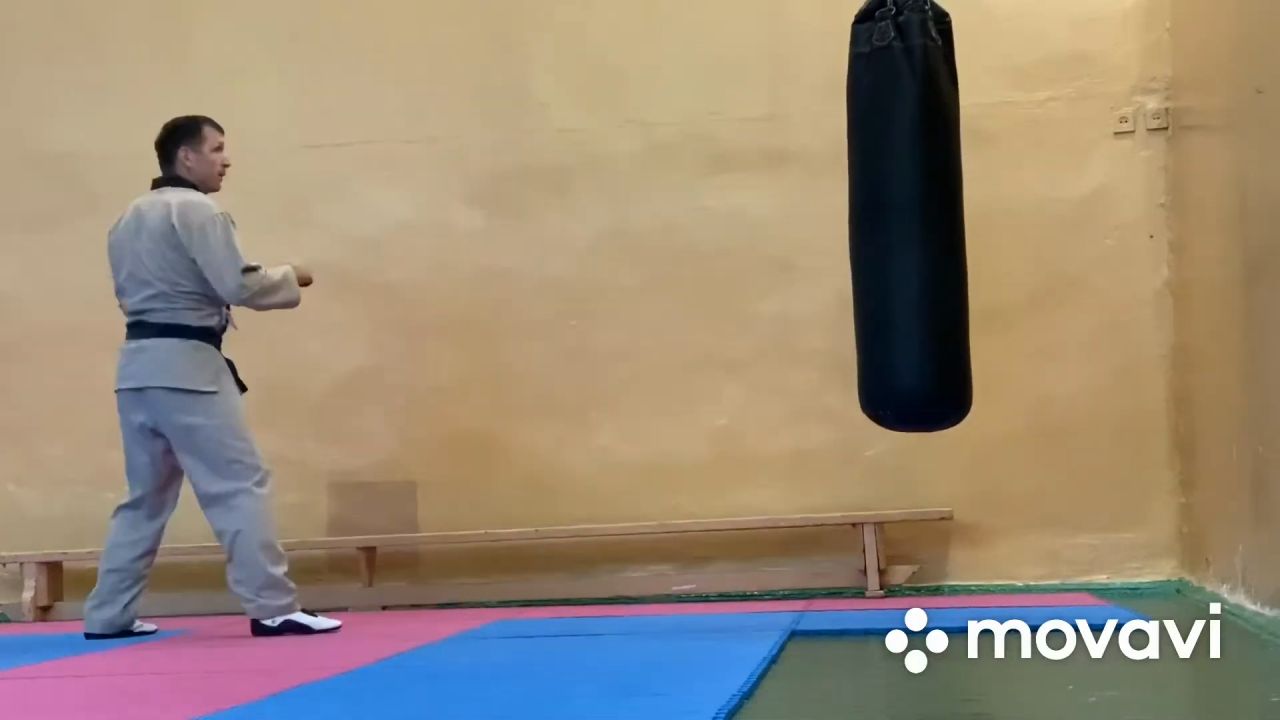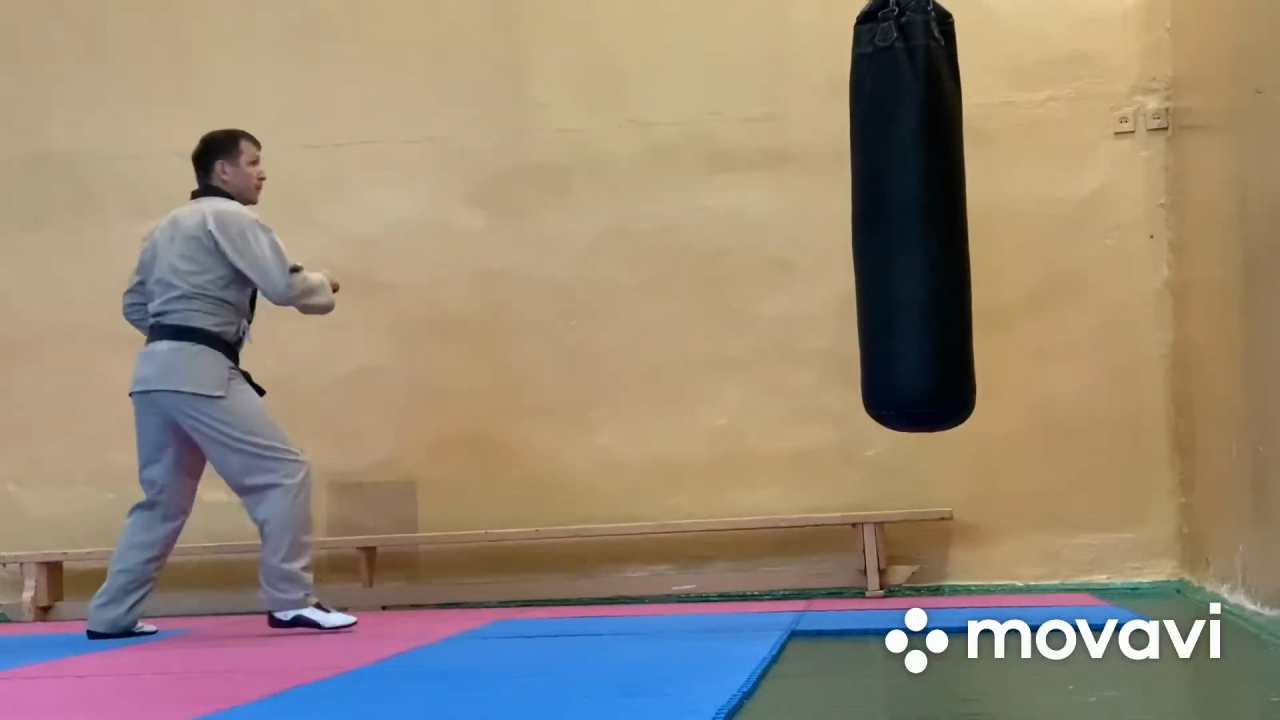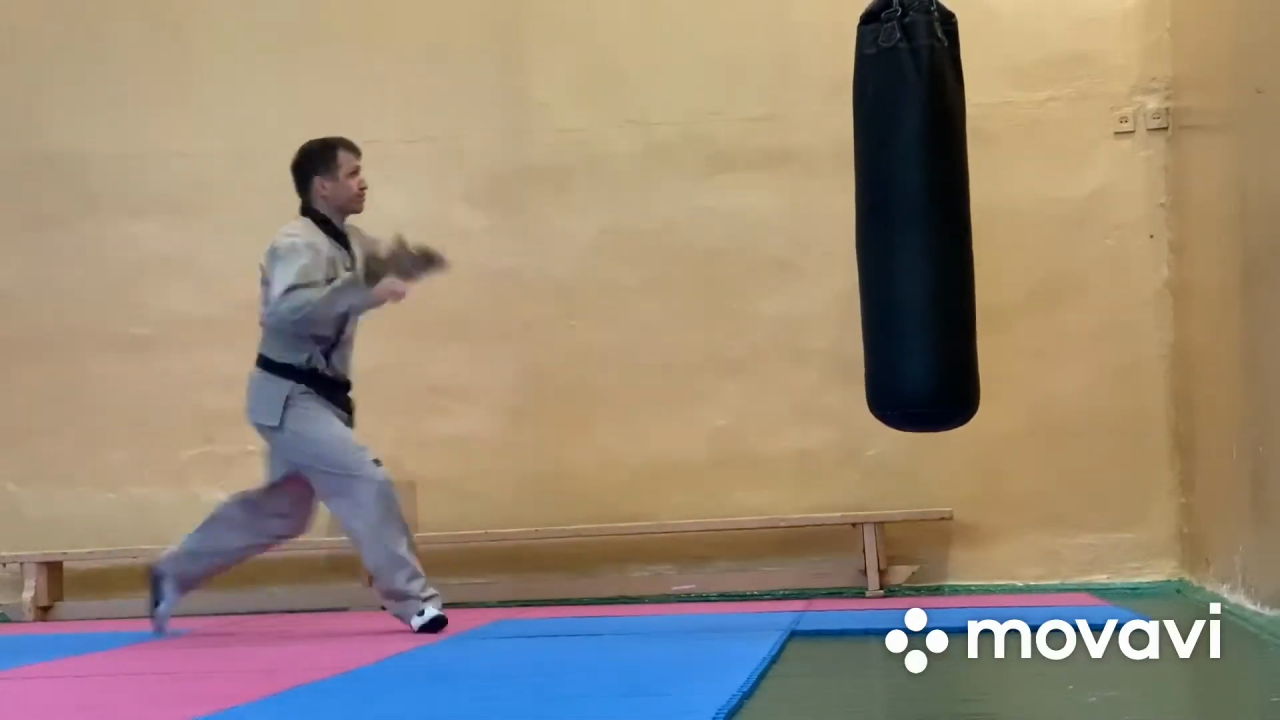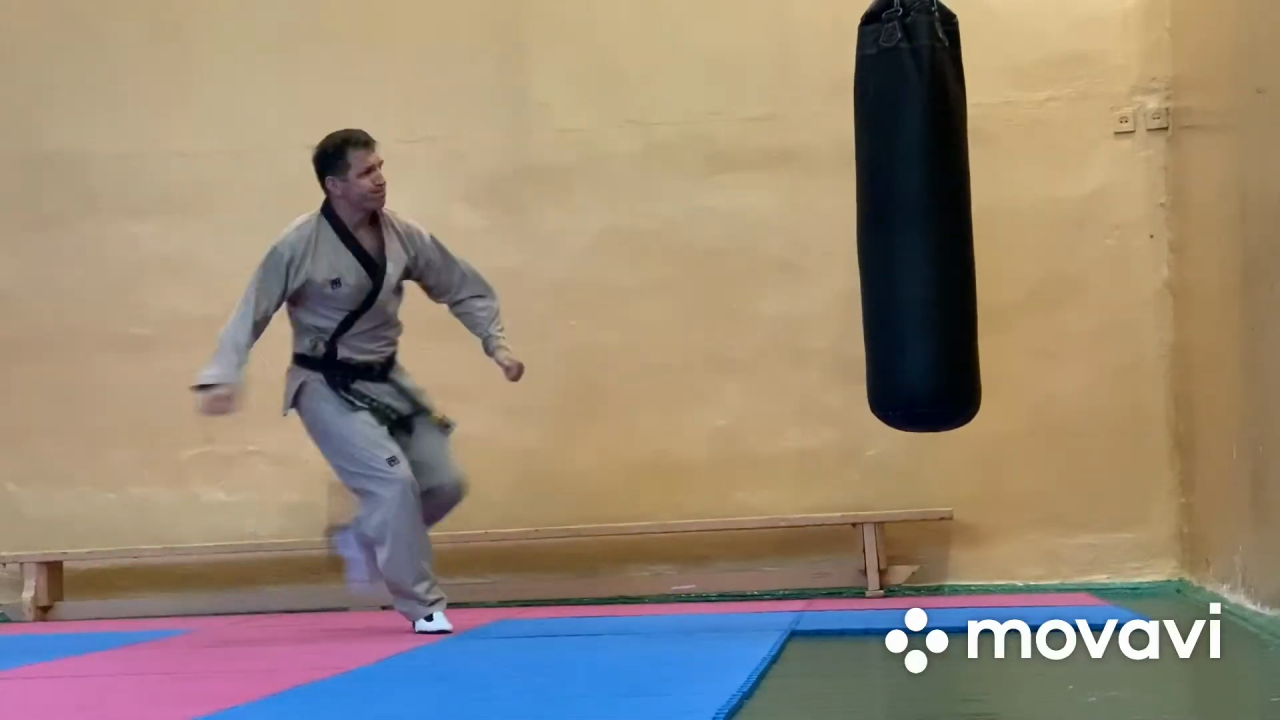
dt=0.3s
person 1, frame 1
left shoulder: (127, 219)
right shoulder: (195, 209)
right elbow: (238, 286)
right wrist: (291, 277)
left hip: (138, 363)
right hip: (185, 364)
left knee: (146, 495)
right knee: (241, 481)
left ankle: (108, 614)
right ankle: (274, 607)
person 1, frame 2
left shoulder: (165, 228)
right shoulder: (231, 217)
left elbow: (134, 306)
right elbow: (283, 287)
right wrist: (323, 285)
left hip: (154, 370)
right hip: (199, 370)
left knee: (163, 498)
right knee: (281, 472)
left ankle: (111, 614)
right ankle: (290, 600)
person 1, frame 3
left shoulder: (343, 238)
right shoulder: (298, 242)
left elbow: (380, 272)
right elbow: (291, 306)
left wrist: (409, 262)
right wrist: (372, 293)
left hip: (315, 396)
right hip: (293, 398)
left knee: (281, 509)
right knee: (367, 483)
left ankle: (173, 575)
right ankle: (412, 600)
person 1, frame 4
left shoulder: (402, 234)
right shoulder: (298, 244)
left elbow: (463, 287)
right elbow: (248, 314)
left wrist: (496, 343)
right wrist: (221, 378)
left hip: (385, 381)
right hip: (327, 388)
left knee: (443, 483)
right knee: (391, 483)
left ankle: (364, 540)
right ankle: (422, 604)
